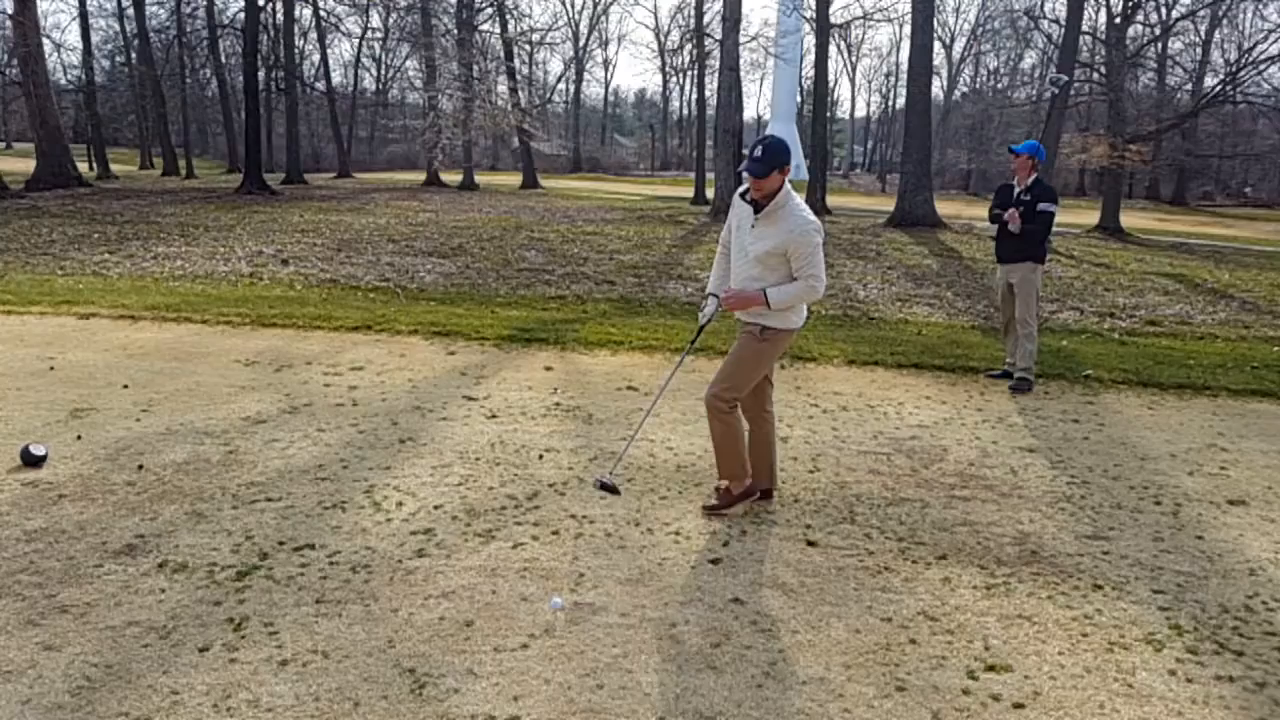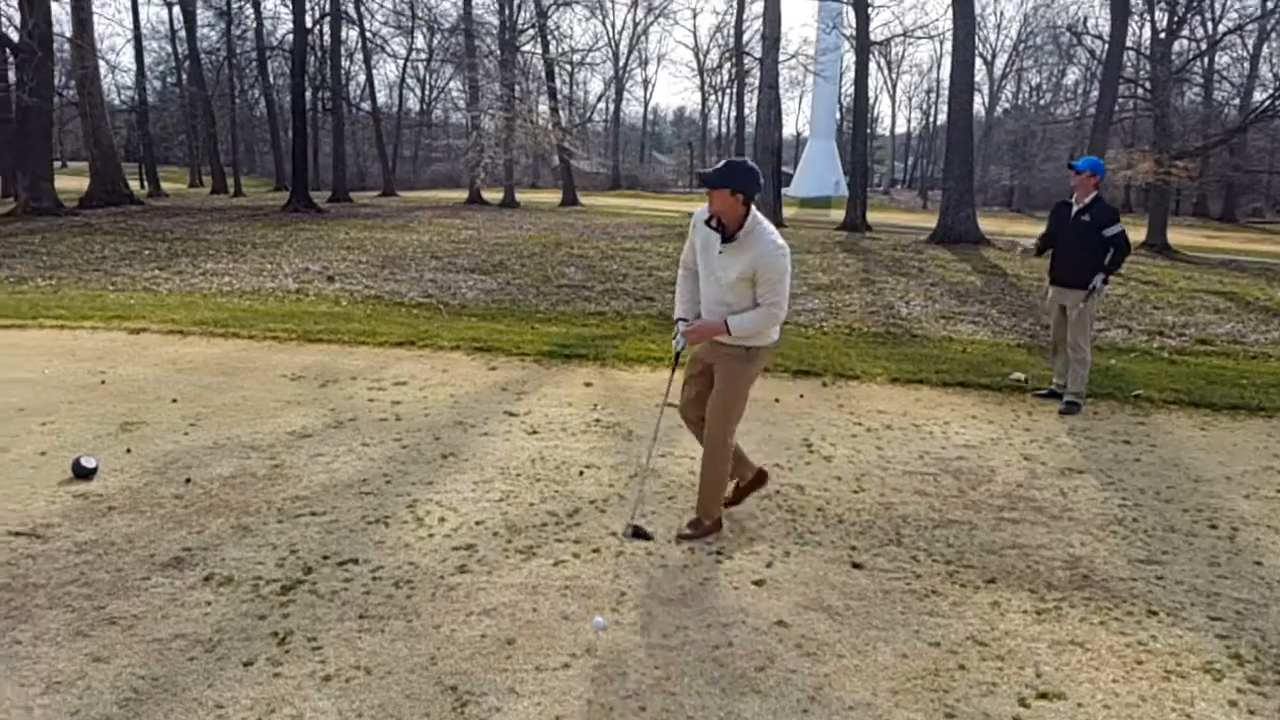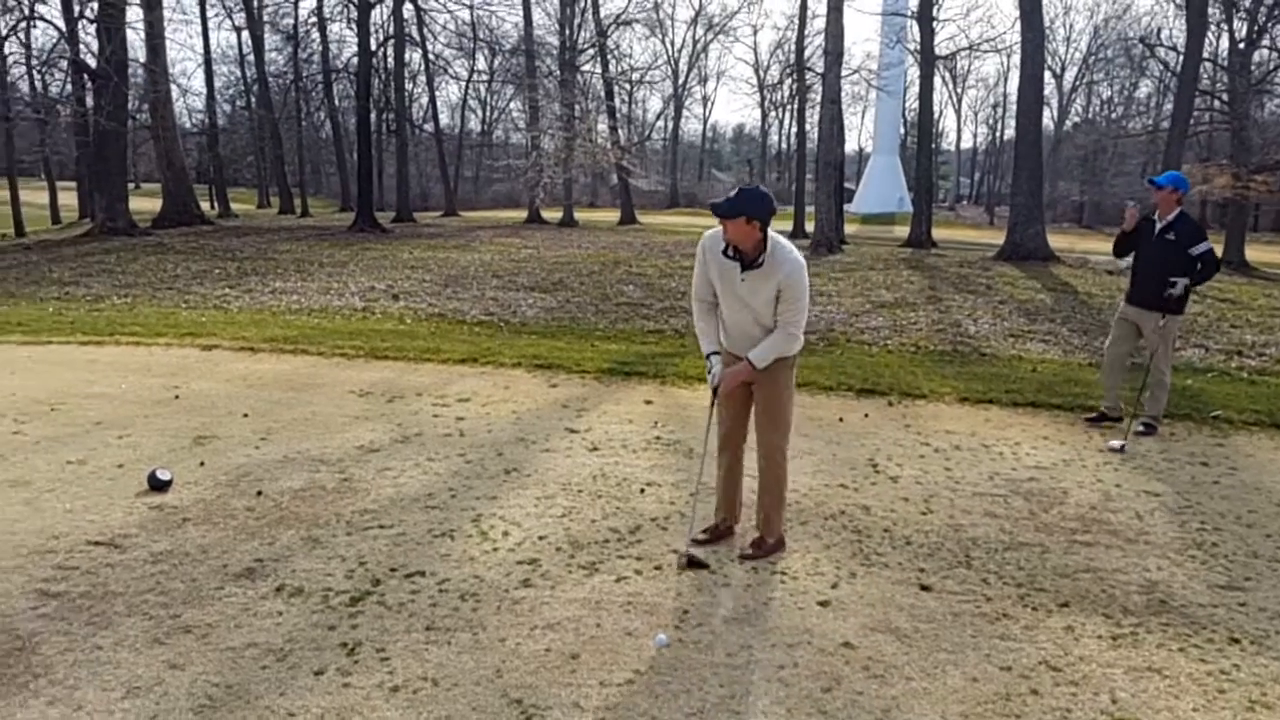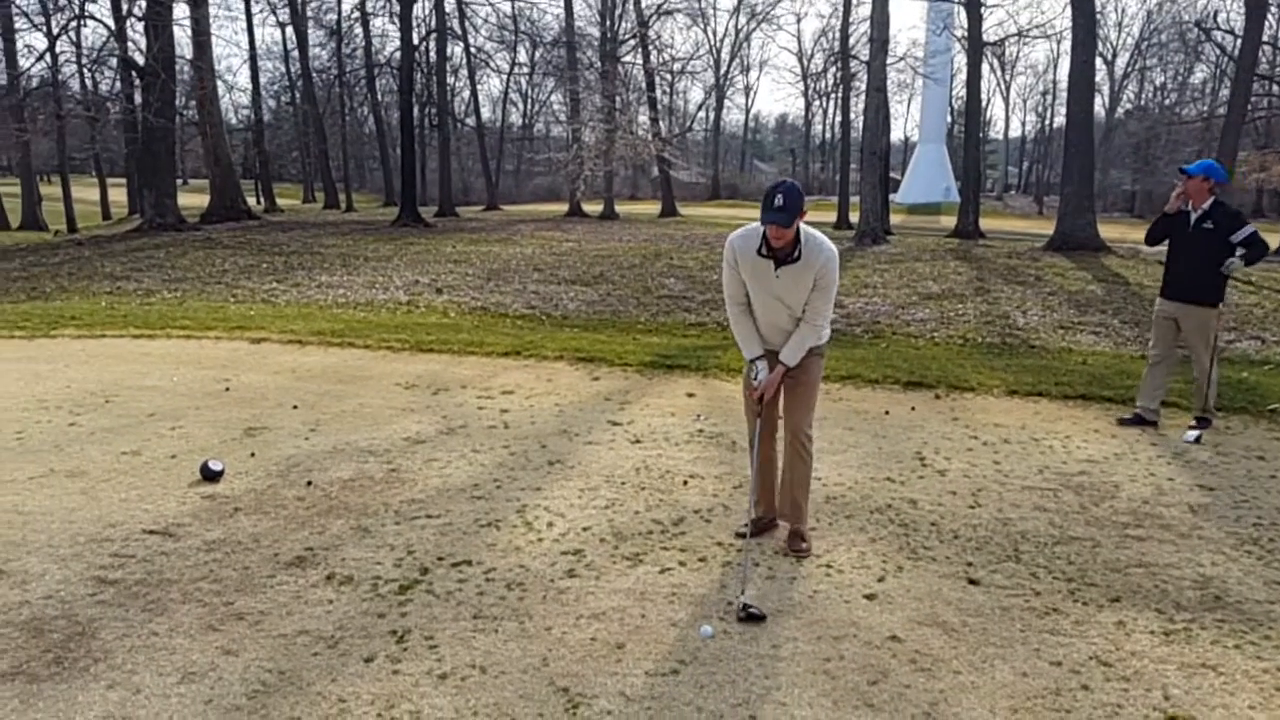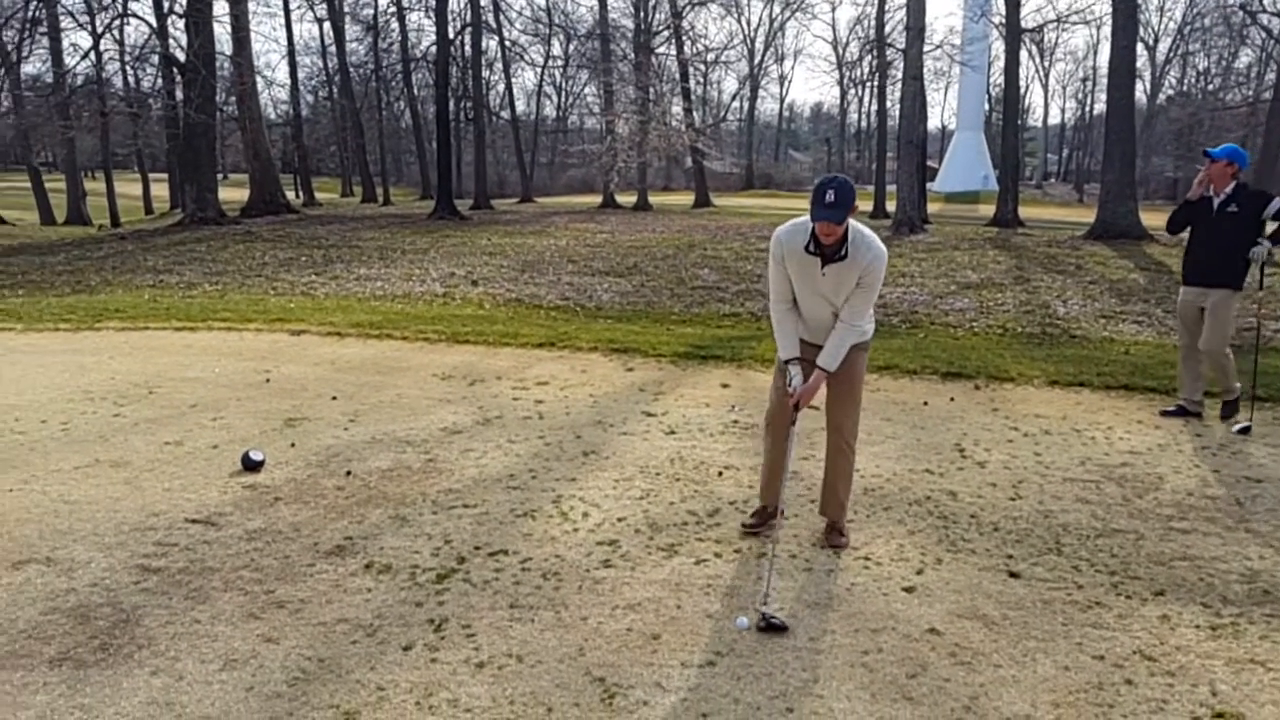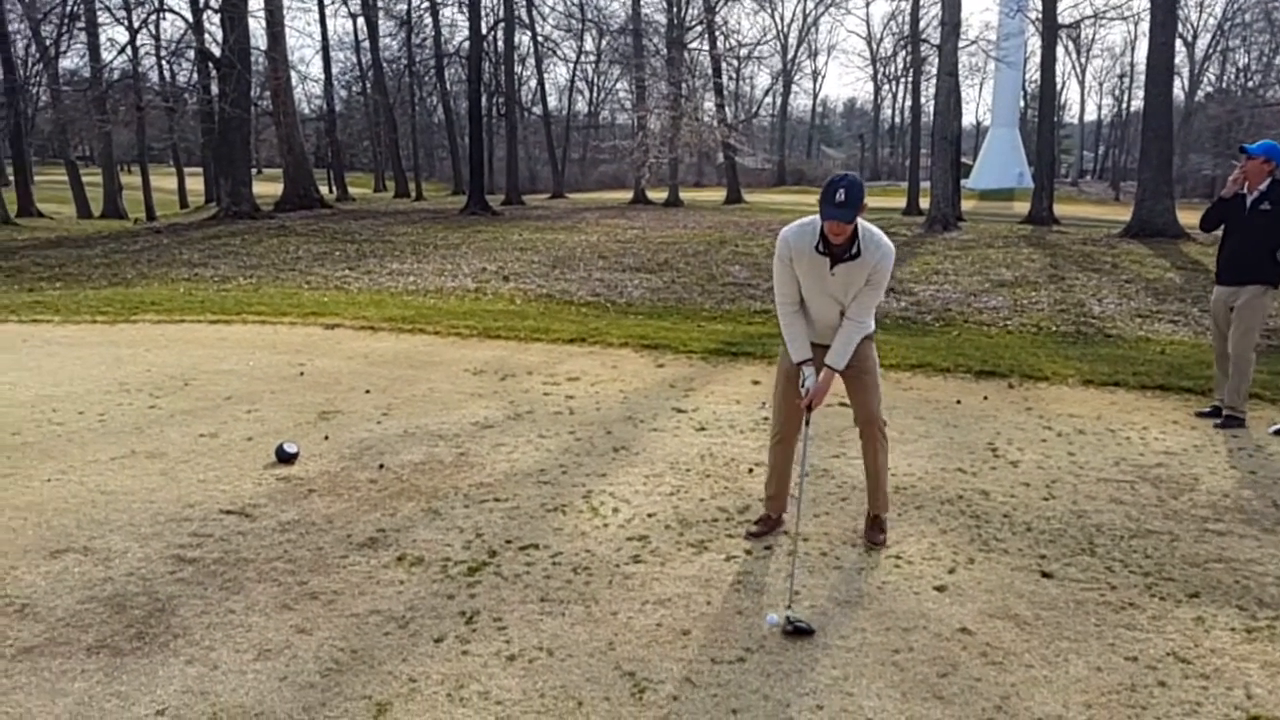
dt=0.5s
person 1, frame 1
left shoulder: (800, 225)
right shoulder: (742, 198)
left elbow: (813, 286)
right elbow: (727, 248)
left wrist: (759, 297)
right wrist: (714, 292)
left hip: (772, 328)
right hip: (748, 321)
left knee: (719, 398)
right knee: (755, 401)
left ankle: (736, 484)
right ankle: (761, 481)
person 1, frame 2
left shoulder: (769, 249)
right shoulder: (702, 219)
left elbow: (773, 312)
right elbow: (689, 270)
left wrist: (719, 325)
right wrist: (684, 319)
left hip: (746, 347)
right hip: (711, 338)
left knee: (717, 429)
right knee: (691, 409)
left ankle: (709, 515)
right ankle: (746, 473)
person 1, frame 3
left shoulder: (790, 265)
right shoulder: (710, 245)
left elbow: (789, 332)
right elbow: (703, 303)
left wrist: (745, 368)
right wrist: (712, 355)
left hip: (775, 361)
right hip: (732, 355)
left knee: (771, 447)
right knee: (729, 439)
left ankle: (771, 533)
right ankle: (725, 519)
person 1, frame 4
left shoulder: (824, 255)
right shoulder: (738, 245)
left elbow: (814, 322)
right elbow: (736, 306)
left wrist: (781, 371)
right wrist: (757, 360)
left hip: (805, 351)
right hip: (760, 348)
left knee: (797, 433)
right knee: (760, 433)
left ankle: (796, 523)
right ankle: (765, 511)
person 1, frame 5
left shoulder: (872, 253)
right shoulder: (785, 239)
left elbow: (851, 321)
right elbow: (781, 304)
left wrist: (819, 377)
right wrist: (792, 363)
left hip: (849, 345)
right hip: (799, 339)
left knee: (842, 431)
right knee: (776, 418)
left ankle: (835, 517)
right ankle: (768, 505)
person 1, frame 6
left shoulder: (881, 251)
right shoulder: (791, 239)
left elbow: (857, 318)
right elbow: (787, 306)
left wrist: (828, 376)
right wrist: (805, 365)
left hip: (854, 341)
right hip: (802, 339)
left knee: (872, 421)
right knee: (784, 427)
left ankle: (876, 513)
right ankle: (774, 510)
person 2, frame 1
left shoulder: (1044, 192)
right shoulder: (1004, 190)
left elbow: (1043, 228)
right elbow: (993, 214)
left wrist: (1020, 227)
right wrist: (1006, 216)
left hip: (1028, 264)
right hip: (1004, 263)
left knee: (1025, 320)
right knee: (1008, 319)
left ankle: (1025, 374)
right ankle: (1012, 366)
person 2, frame 2
left shoulder: (1105, 212)
right shoulder: (1061, 208)
left elbow: (1122, 247)
right elbow: (1049, 237)
left wrist: (1104, 274)
right wrist: (1036, 249)
left hip: (1083, 289)
right hip: (1057, 285)
left knee: (1078, 343)
right knee: (1058, 340)
left ankle: (1074, 396)
right ankle: (1060, 386)
person 2, frame 3
left shoulder: (1190, 229)
right shoulder: (1144, 223)
left elbow: (1212, 264)
right elbow: (1119, 252)
left wrist: (1188, 281)
right wrist: (1128, 228)
left hip: (1164, 310)
right hip: (1131, 305)
left knee: (1159, 367)
right knee: (1113, 354)
left ankle: (1151, 418)
right ankle: (1111, 409)
person 2, frame 4
left shoulder: (1227, 217)
right shoulder: (1179, 213)
left elbow: (1260, 246)
right elbow: (1151, 239)
left wrist: (1241, 259)
right wrist: (1169, 210)
left hip: (1202, 304)
right hip: (1168, 300)
left knee: (1203, 362)
right knee: (1158, 356)
left ankle: (1204, 413)
right ankle: (1147, 412)
person 2, frame 5
left shoulder: (1251, 199)
right shoulder: (1201, 199)
right elbow: (1173, 227)
right wrist: (1192, 196)
left hip: (1224, 288)
right hip: (1191, 286)
left knee: (1213, 345)
right knee: (1188, 346)
left ankle: (1231, 394)
right ankle: (1190, 402)
person 2, frame 6
right shoulder: (1235, 196)
right elbow: (1206, 225)
right wrist: (1226, 193)
left hip: (1257, 286)
right hip: (1224, 284)
left knee: (1240, 349)
right knee: (1221, 348)
left ankle: (1235, 411)
right ankle: (1222, 402)
